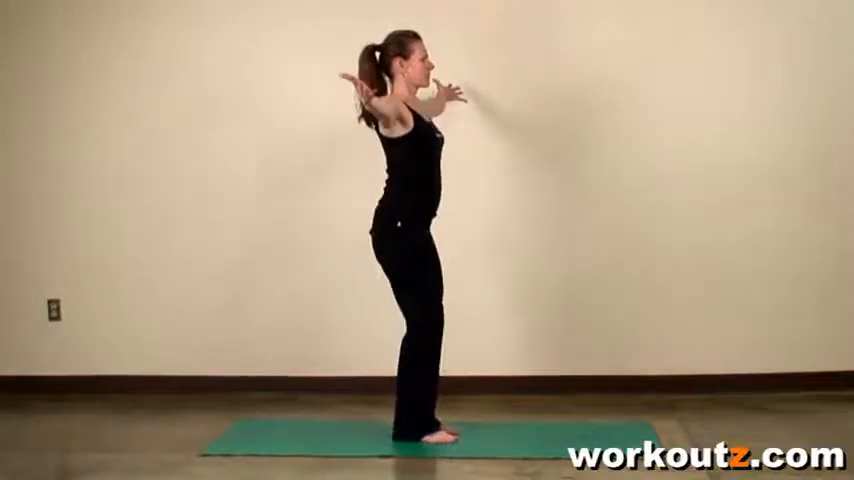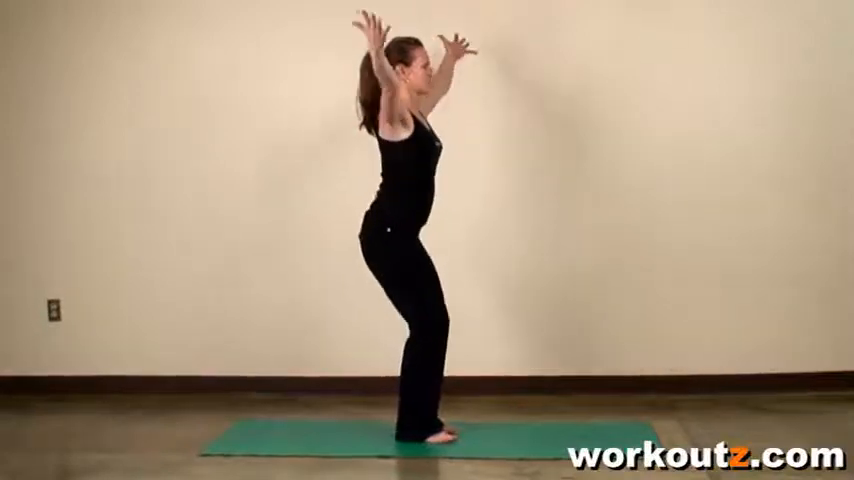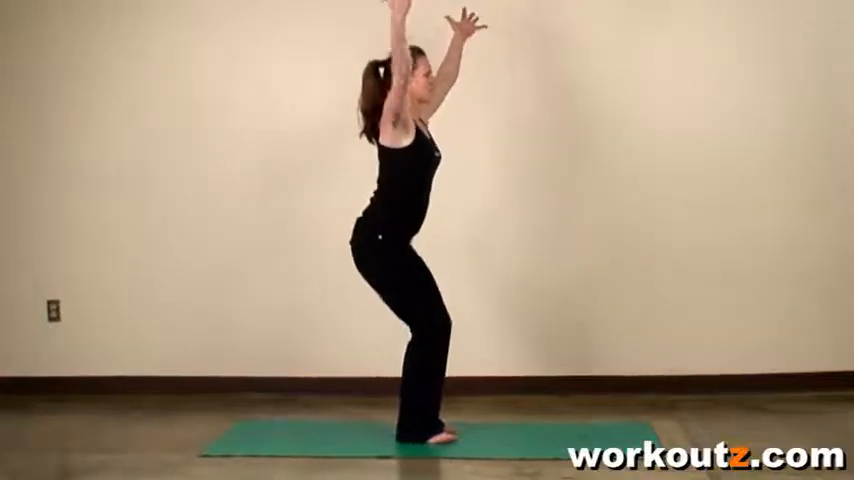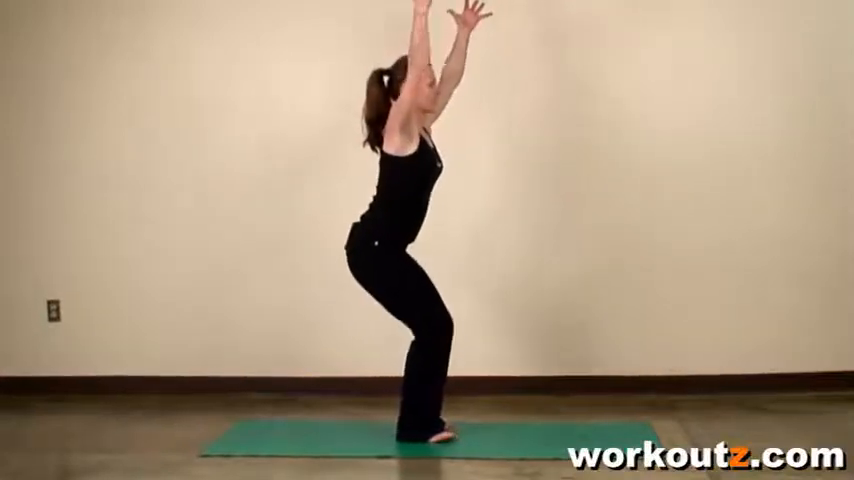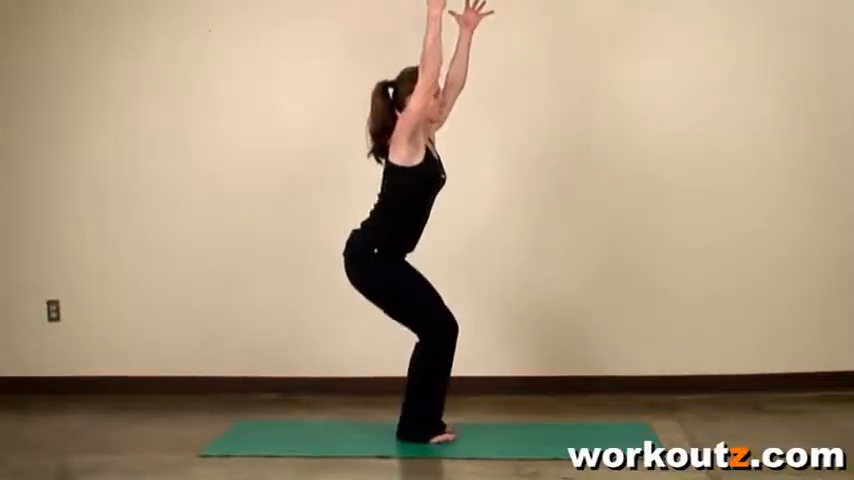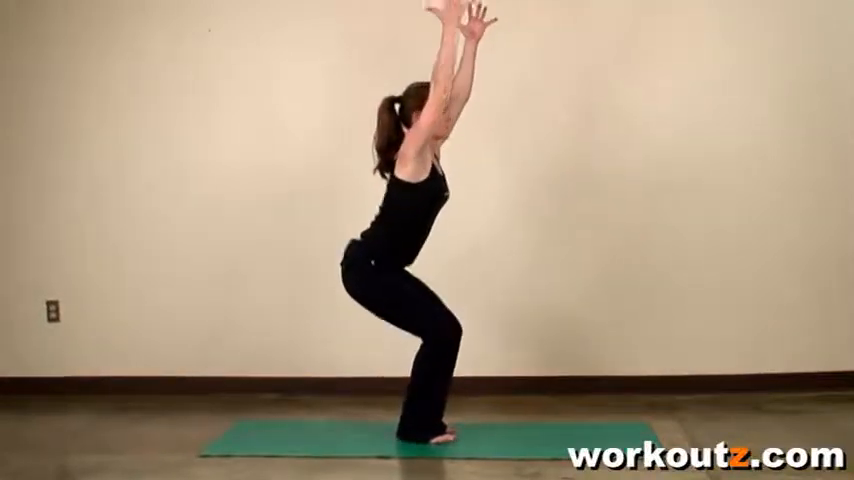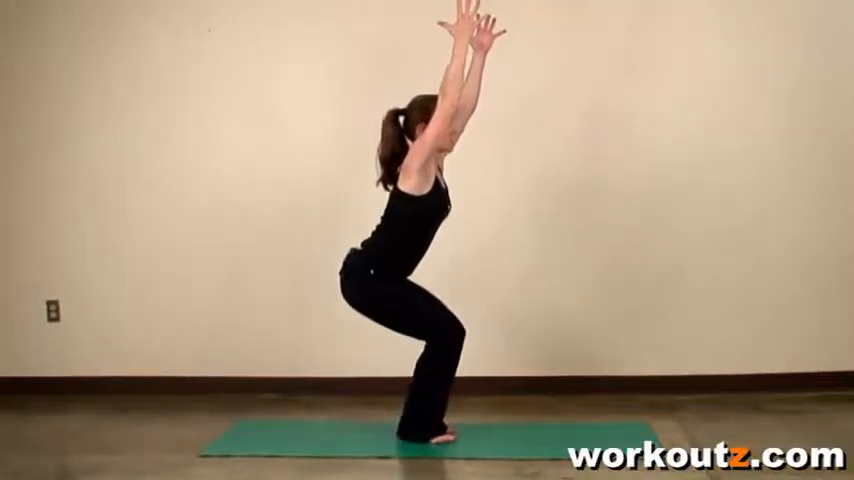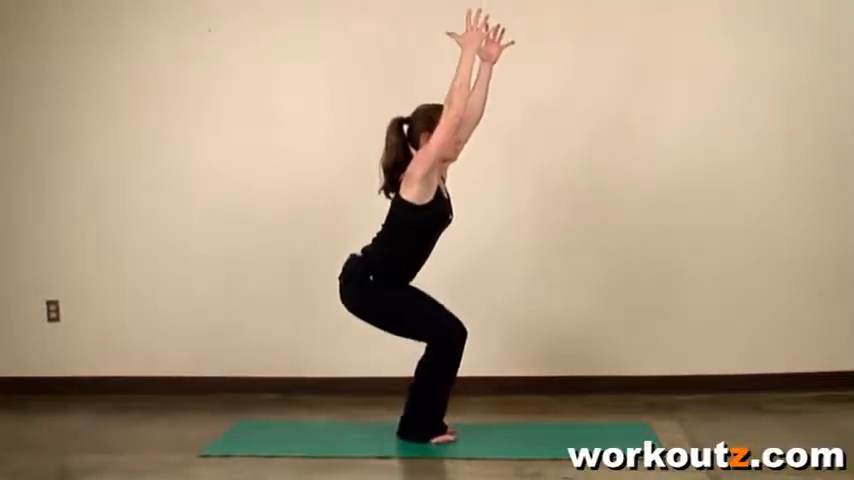
dt=0.3s
person 1, frame 1
left shoulder: (413, 107)
right shoulder: (393, 107)
right elbow: (380, 110)
left wrist: (443, 97)
right wrist: (366, 99)
left hip: (414, 228)
right hip: (397, 229)
left knee: (429, 324)
right knee: (423, 324)
left ankle: (421, 419)
right ankle: (412, 424)
person 1, frame 2
left shoulder: (414, 111)
right shoulder: (392, 112)
left elbow: (440, 85)
right elbow: (384, 81)
left wrist: (451, 59)
right wrist: (376, 49)
left hip: (401, 235)
right hip: (386, 235)
left knee: (433, 323)
right knee: (428, 324)
left ankle: (423, 420)
right ankle: (415, 425)
person 1, frame 3
left shoulder: (417, 118)
right shoulder: (393, 120)
left elbow: (447, 79)
right elbow: (399, 71)
left wrist: (459, 40)
left hip: (392, 242)
right hip: (377, 242)
left knee: (435, 326)
right knee: (429, 327)
left ankle: (423, 421)
right ankle: (416, 427)
person 1, frame 4
left shoulder: (421, 126)
right shoulder: (399, 127)
left elbow: (451, 78)
right elbow: (416, 68)
left hip: (386, 249)
right hip: (372, 250)
left knee: (436, 328)
right knee: (433, 327)
left ankle: (423, 420)
right ankle: (416, 425)
person 1, frame 5
left shoulder: (425, 136)
right shoulder: (405, 138)
left elbow: (455, 84)
right elbow: (428, 75)
left hip: (383, 256)
right hip: (370, 258)
left knee: (440, 330)
right knee: (438, 330)
left ankle: (424, 422)
right ankle: (417, 426)
person 1, frame 6
left shoulder: (430, 152)
right shoulder: (412, 154)
left elbow: (458, 95)
right elbow: (440, 89)
left wrist: (472, 41)
left hip: (381, 268)
right hip: (367, 269)
left knee: (445, 332)
right knee: (442, 332)
left ankle: (424, 422)
right ankle: (418, 426)
person 1, frame 7
left shoulder: (434, 165)
right shoulder: (416, 166)
left elbow: (464, 106)
right elbow: (448, 102)
left wrist: (480, 53)
right wrist: (460, 42)
left hip: (380, 276)
right hip: (366, 278)
left knee: (448, 334)
right knee: (445, 334)
left ankle: (423, 422)
right ankle: (418, 426)
person 1, frame 8
left shoulder: (437, 173)
right shoulder: (418, 174)
left elbow: (470, 117)
right elbow: (454, 111)
left wrist: (487, 62)
right wrist: (468, 52)
left hip: (381, 282)
right hip: (365, 284)
left knee: (450, 335)
right knee: (447, 335)
left ankle: (423, 422)
right ankle: (419, 427)
